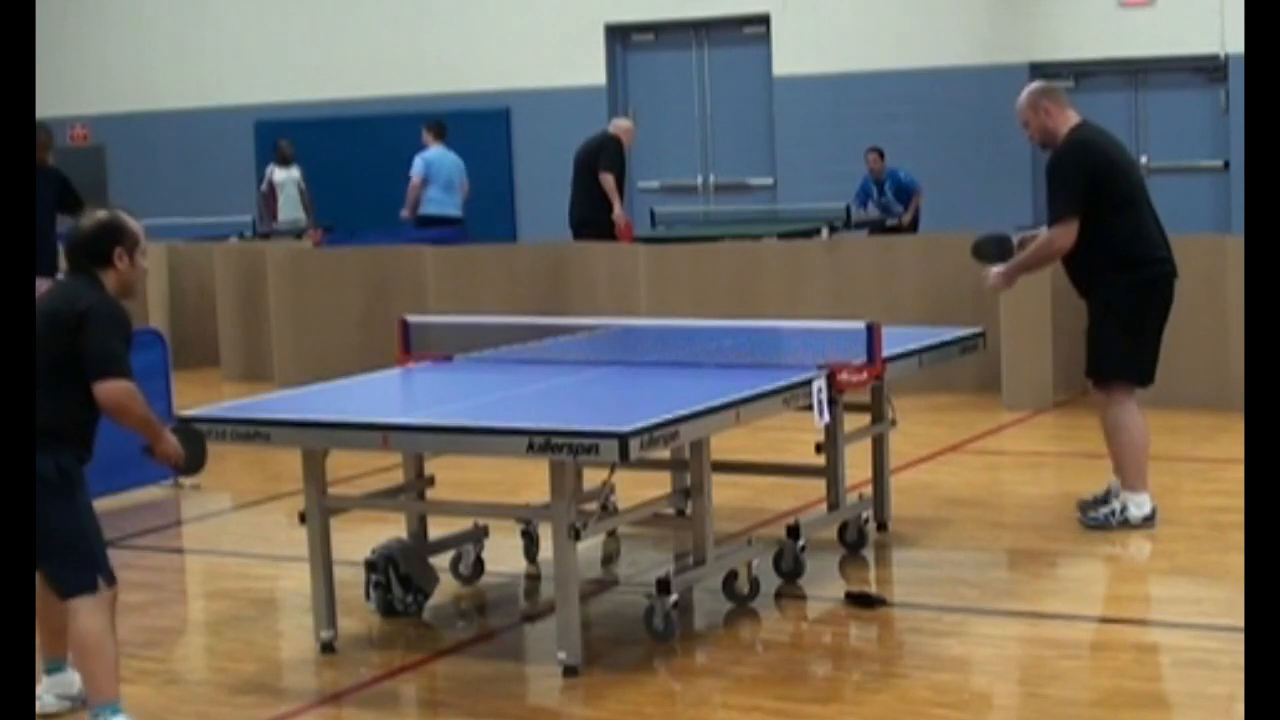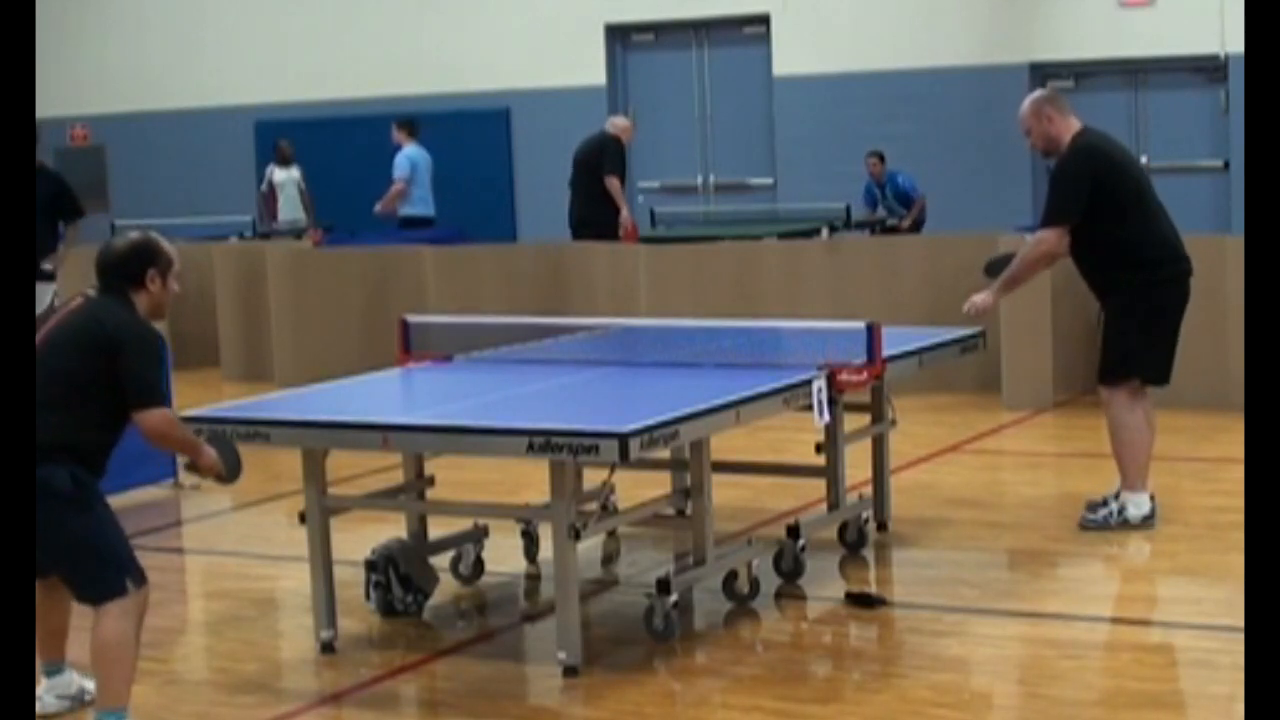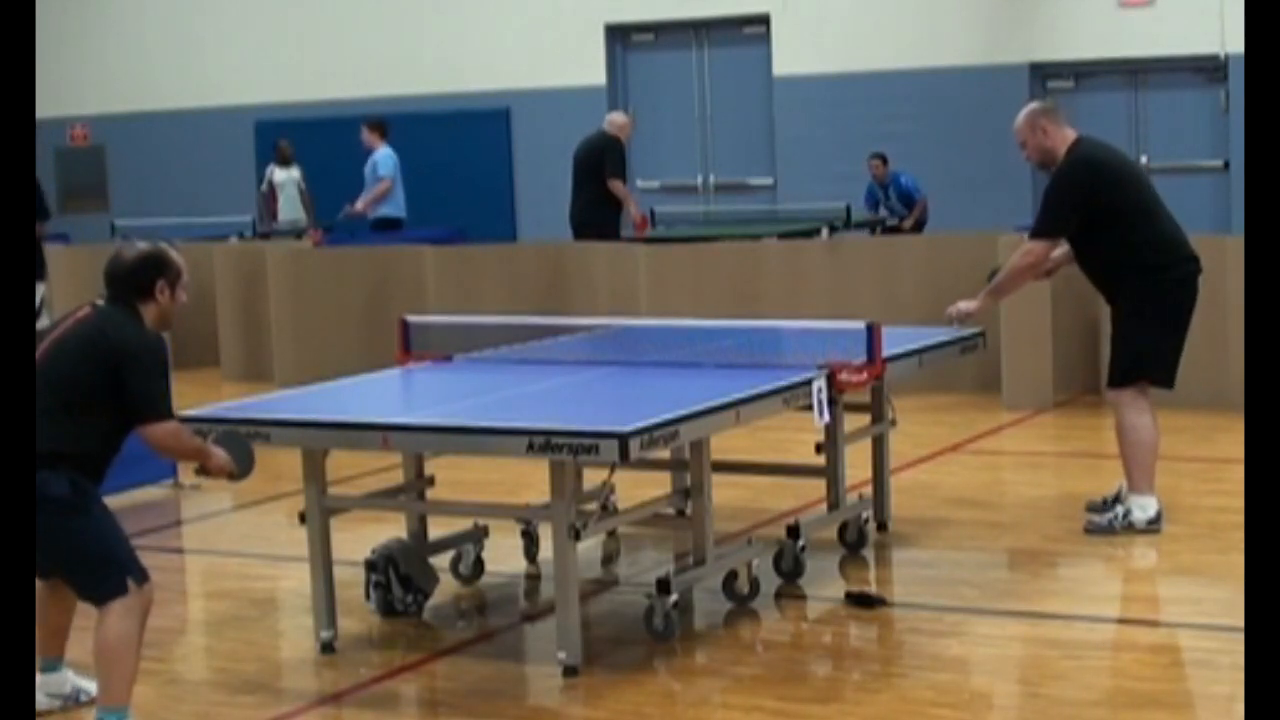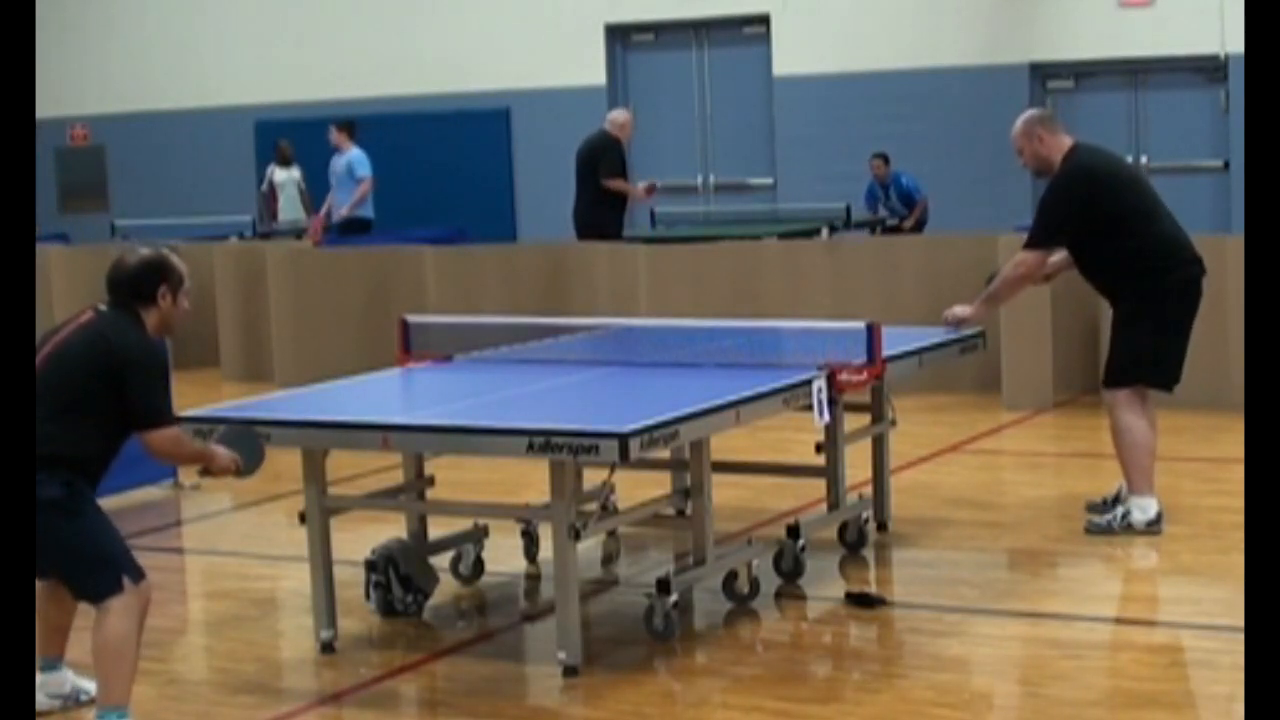
dt=1s
person 1, frame 1
left shoulder: (58, 299)
right shoulder: (101, 310)
right elbow: (113, 393)
right wrist: (159, 436)
left hip: (44, 456)
right hip: (46, 461)
left knee: (58, 568)
right knee: (90, 588)
person 1, frame 2
left shoulder: (78, 313)
right shoulder: (133, 332)
right elbow: (153, 420)
right wrist: (198, 451)
left hip: (44, 469)
right hip: (50, 475)
left knee: (57, 570)
right knee: (123, 593)
person 1, frame 3
left shoulder: (87, 322)
right shoulder: (139, 342)
right elbow: (160, 433)
right wrist: (207, 454)
left hip: (46, 473)
right hip: (48, 481)
left knee: (64, 568)
right knee: (127, 593)
person 1, frame 4
left shoulder: (89, 327)
right shoulder: (138, 348)
right elbow: (161, 440)
right wrist: (210, 455)
left hip: (45, 478)
right hip: (46, 485)
left knee: (64, 568)
right knee: (125, 592)
left ankle: (52, 682)
person 2, frame 1
left shoulder: (1069, 156)
right shoulder: (1095, 142)
left elbow: (1063, 239)
left wrist: (1010, 271)
right wrist: (1036, 240)
left hip: (1127, 284)
right hip: (1141, 277)
left knee: (1116, 389)
right knee: (1112, 387)
left ankle: (1137, 503)
right ankle: (1125, 488)
person 2, frame 2
left shoulder: (1077, 161)
right shoulder: (1095, 150)
left elbow: (1047, 242)
left wrist: (995, 292)
right wrist: (1053, 254)
left hip: (1144, 285)
right hip: (1154, 279)
left knee: (1118, 390)
right knee: (1132, 389)
left ankle: (1135, 504)
right ankle: (1134, 492)
person 2, frame 3
left shoulder: (1075, 172)
right shoulder: (1091, 160)
left elbow: (1032, 255)
left wrist: (981, 301)
right wrist: (1056, 261)
left hip: (1155, 286)
right hip: (1159, 281)
left knee: (1126, 393)
right knee: (1132, 390)
left ankle: (1142, 507)
right ankle: (1136, 492)
person 2, frame 4
left shoulder: (1071, 181)
right shoulder: (1089, 166)
left elbow: (1026, 264)
left wrist: (977, 308)
right wrist: (1054, 266)
left hip: (1158, 287)
right hip: (1166, 281)
left knee: (1122, 394)
right knee: (1134, 391)
left ankle: (1143, 508)
right ankle: (1136, 492)
